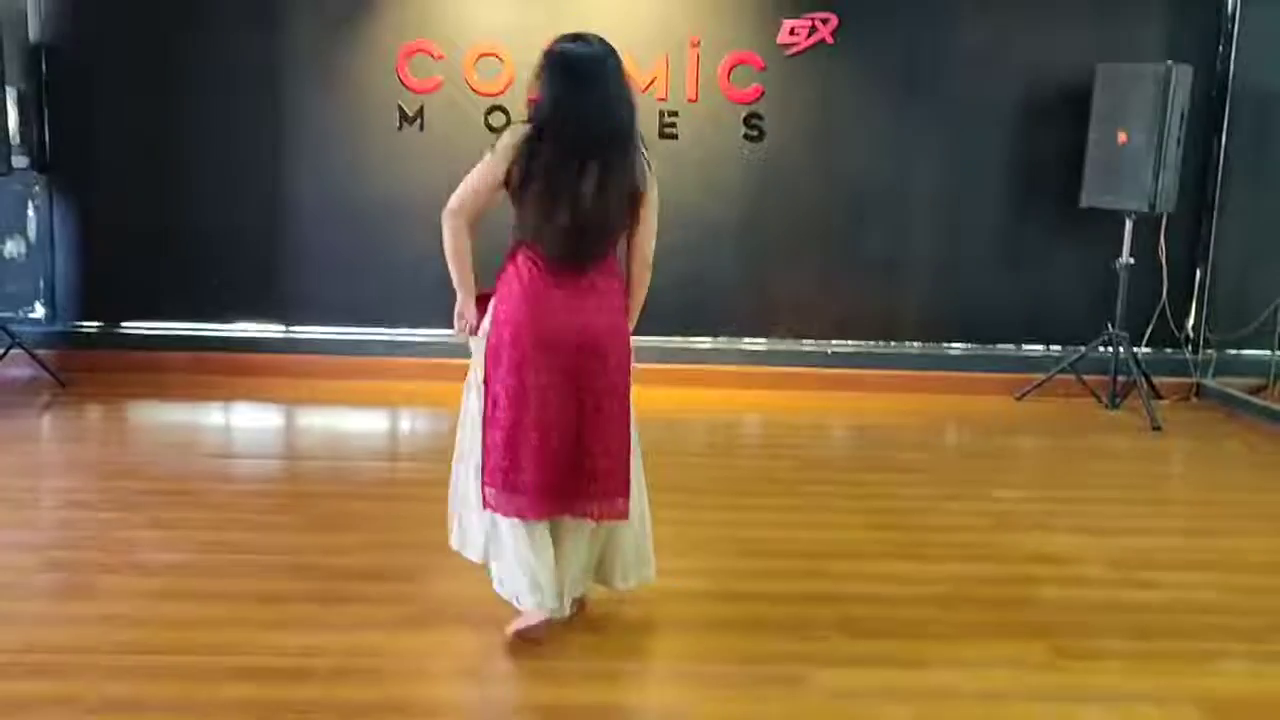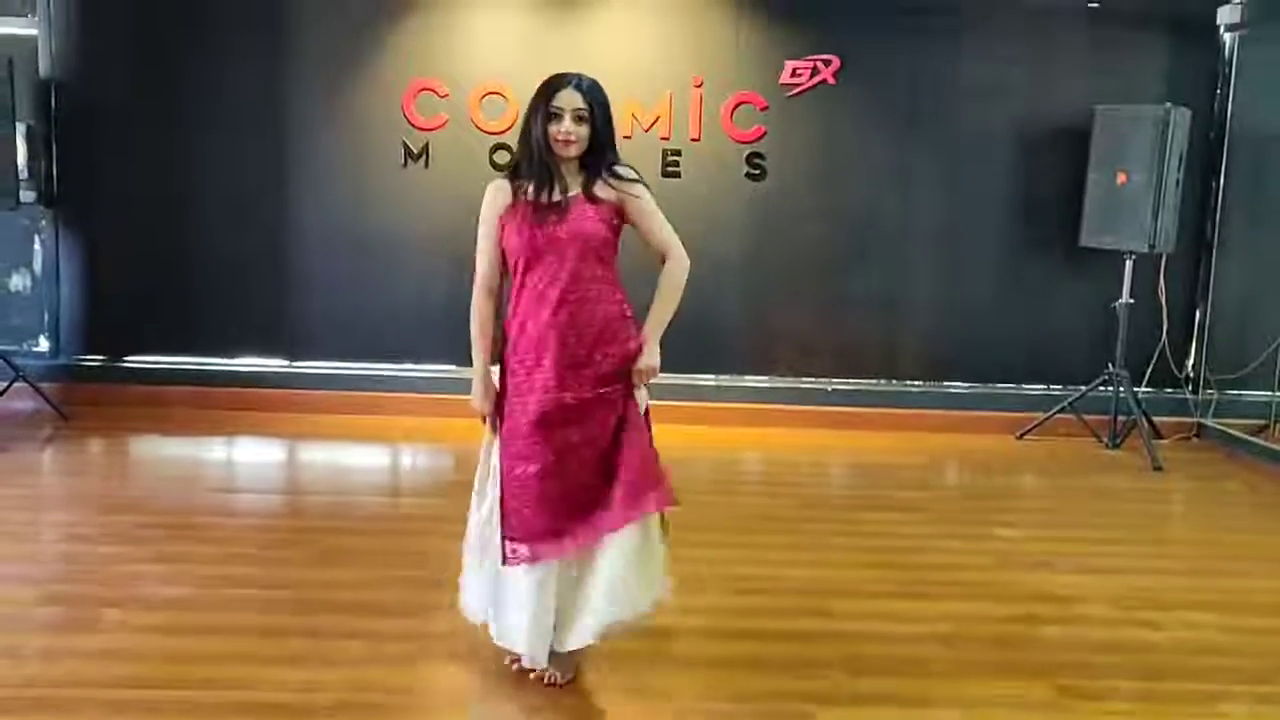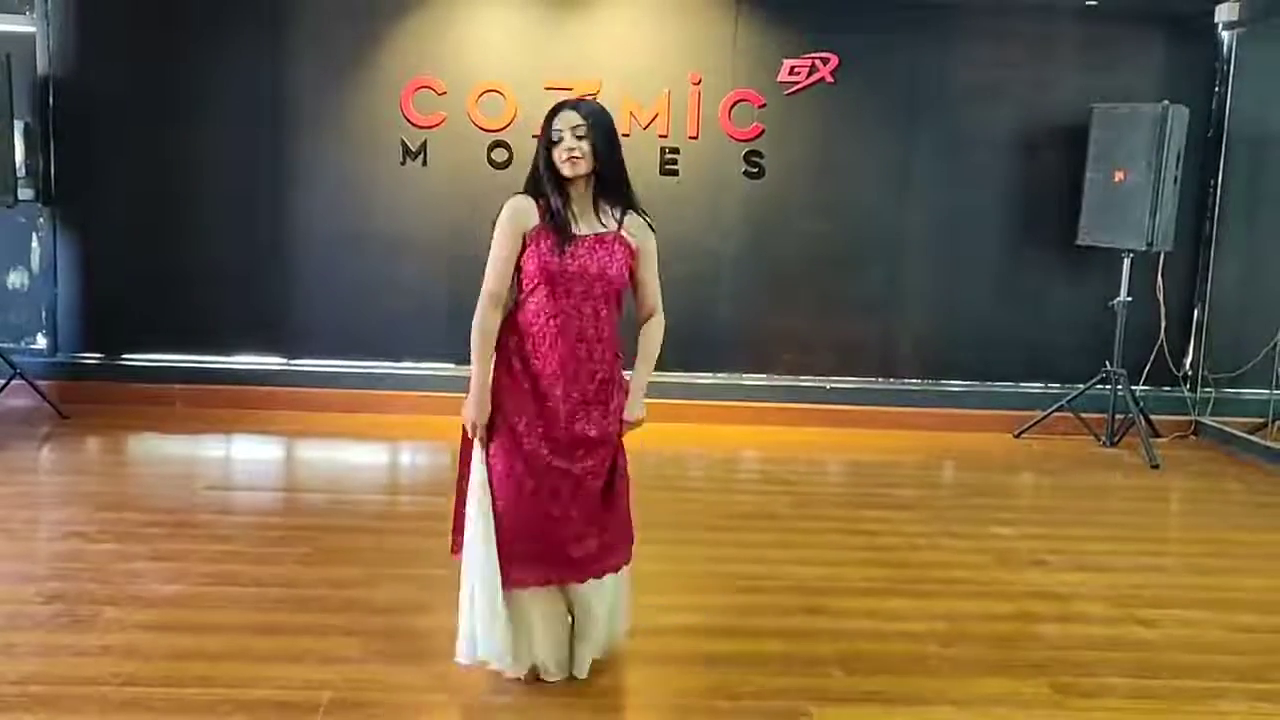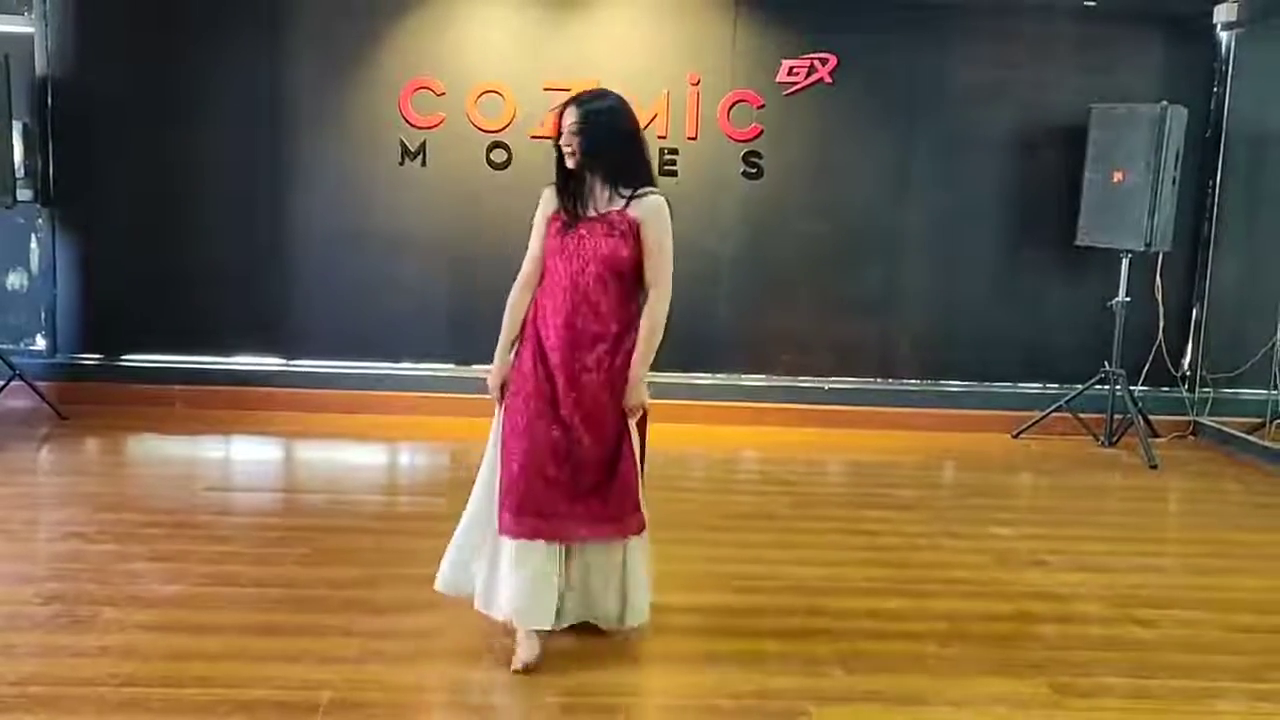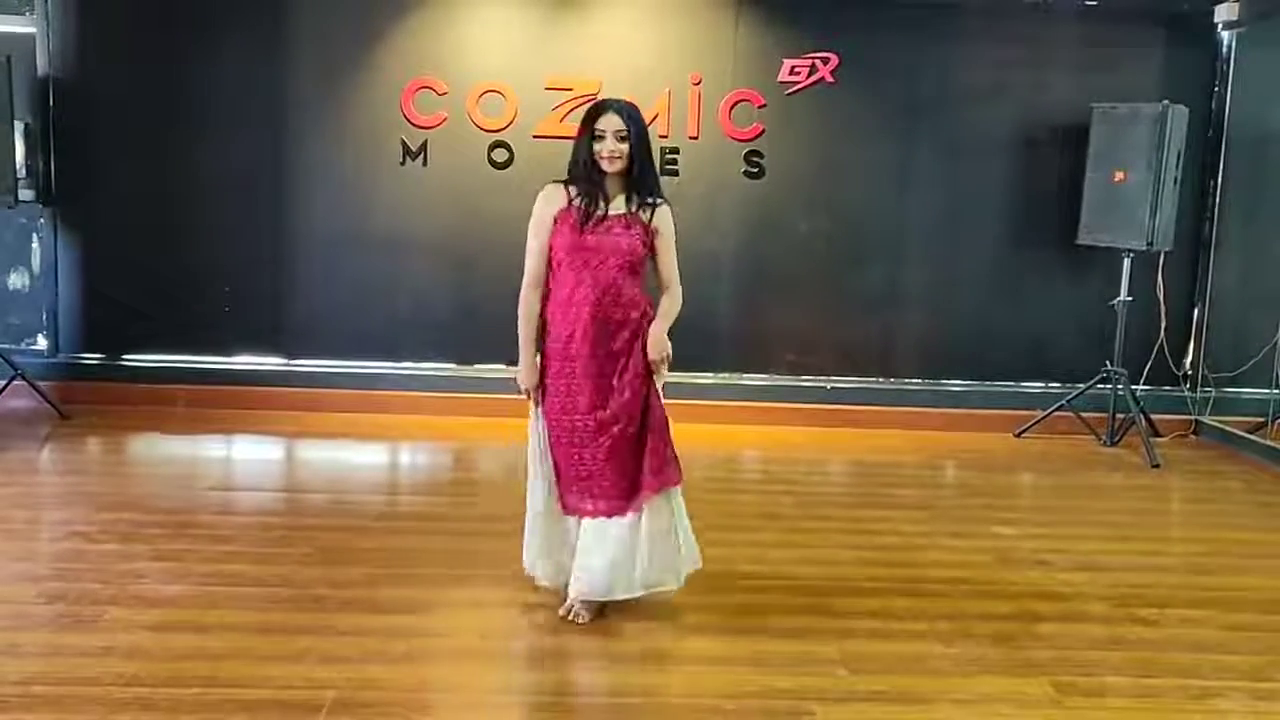
dt=0.7s
person 1, frame 1
left shoulder: (524, 141)
right shoulder: (635, 160)
left elbow: (455, 217)
right elbow: (641, 262)
left wrist: (467, 298)
right wrist: (624, 327)
left hip: (527, 314)
right hip: (599, 321)
left knee: (521, 454)
right knee: (589, 457)
left ankle: (534, 594)
right ankle: (569, 589)
person 1, frame 2
left shoulder: (616, 185)
right shoulder: (504, 194)
left elbow: (677, 260)
right elbow: (485, 290)
left wrist: (650, 341)
right wrist: (482, 373)
left hip: (603, 366)
right hip: (530, 370)
left knee: (595, 496)
right knee: (529, 499)
left ankle: (570, 634)
right ankle: (531, 631)
person 1, frame 3
left shoulder: (633, 227)
right shoulder: (523, 213)
left elbow: (653, 315)
right elbow: (491, 304)
left wrist: (637, 391)
right wrist: (479, 391)
left hip: (595, 399)
right hip: (523, 391)
left knee: (590, 523)
right knee: (523, 520)
left ankle: (581, 640)
right ankle: (533, 643)
person 1, frame 4
left shoulder: (646, 207)
right shoulder: (555, 201)
left elbow: (659, 297)
right elbow: (528, 282)
left wrist: (638, 377)
right wrist: (502, 356)
left hip: (606, 368)
right hip: (542, 364)
left knee: (602, 489)
right knee: (529, 486)
left ankle: (595, 603)
right ankle: (532, 616)
person 1, frame 5
left shoulder: (653, 212)
right shoulder: (554, 200)
left elbow: (672, 288)
right elbow: (533, 282)
left wrist: (658, 331)
right wrist: (527, 355)
left hip: (626, 355)
right hip: (564, 353)
left knee: (617, 465)
right knee: (567, 462)
left ankle: (595, 582)
right ankle: (568, 566)
